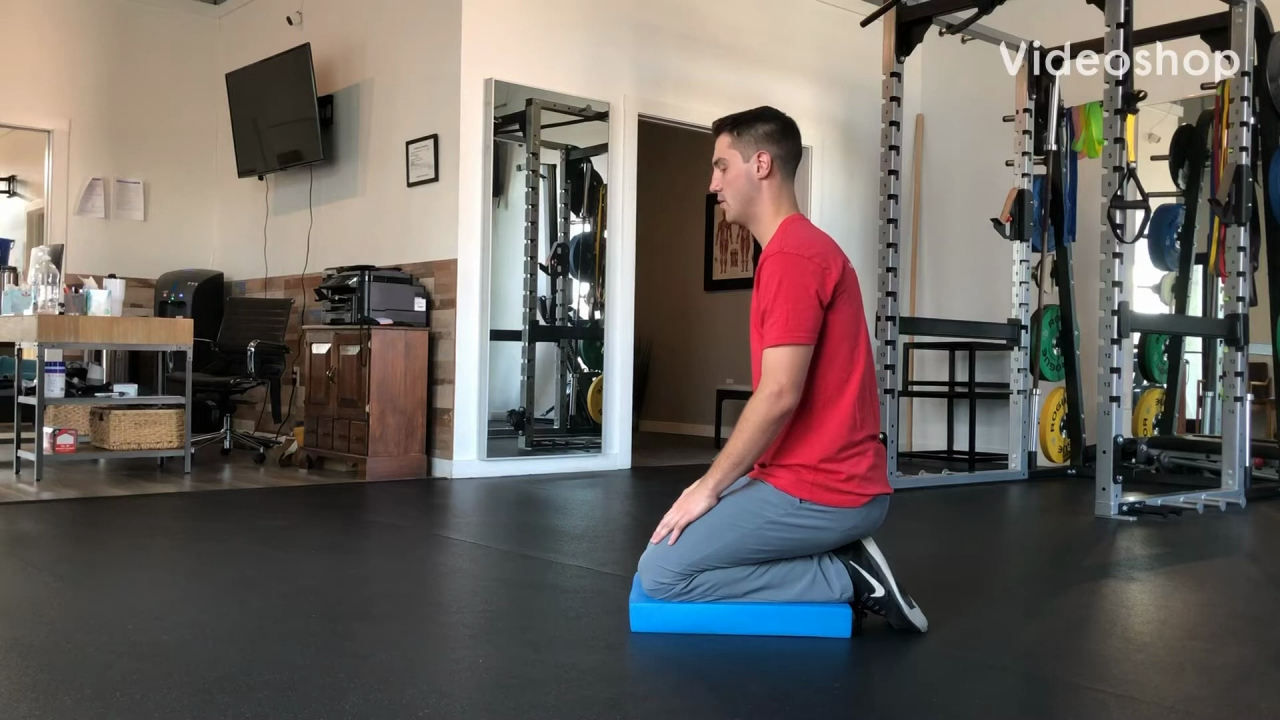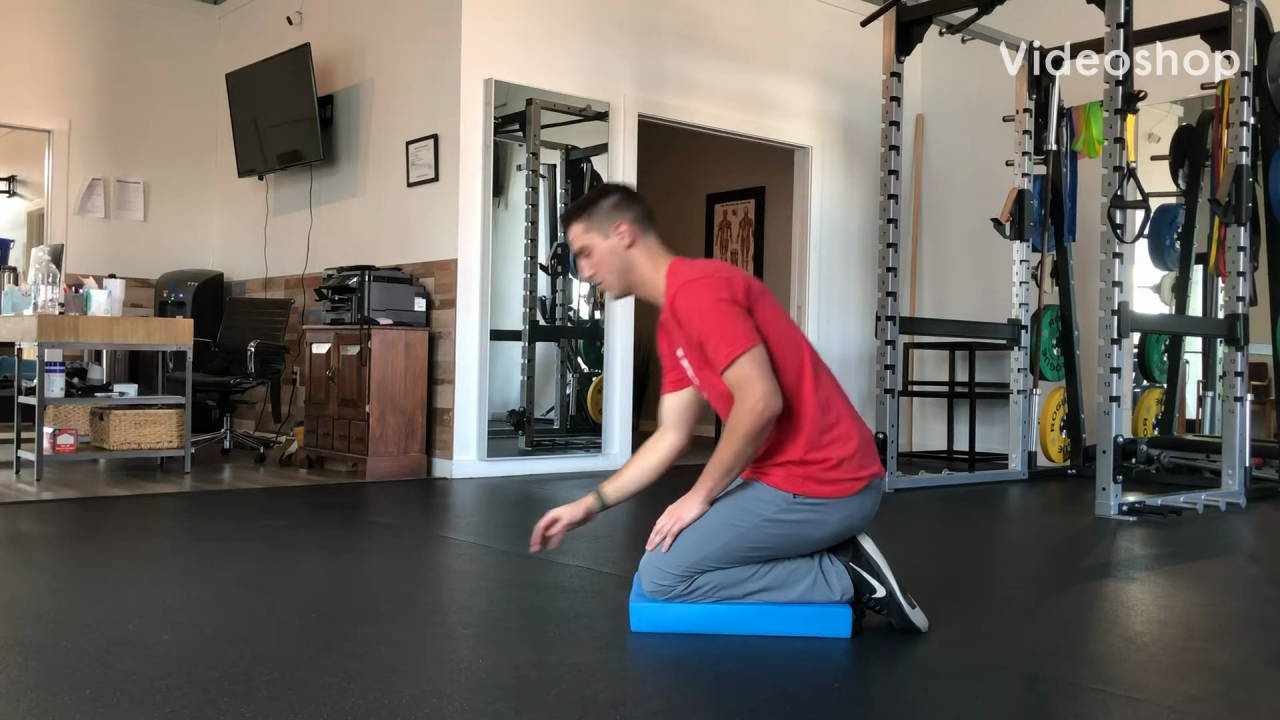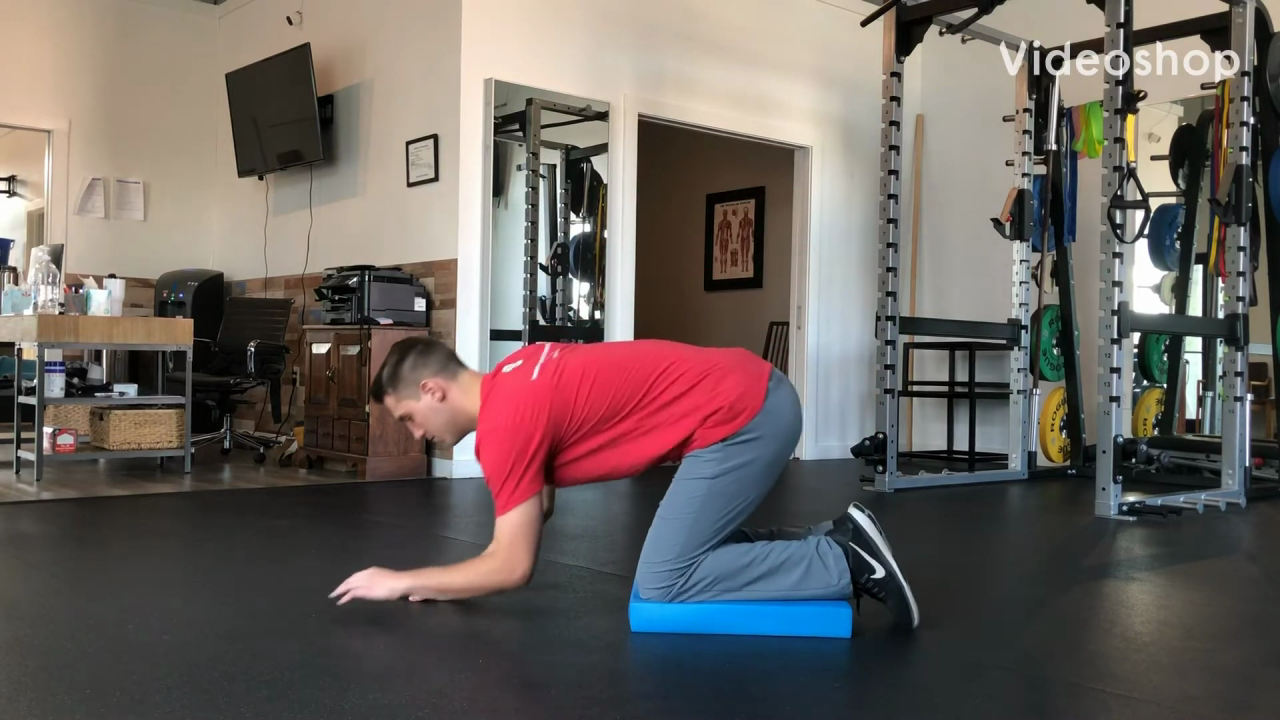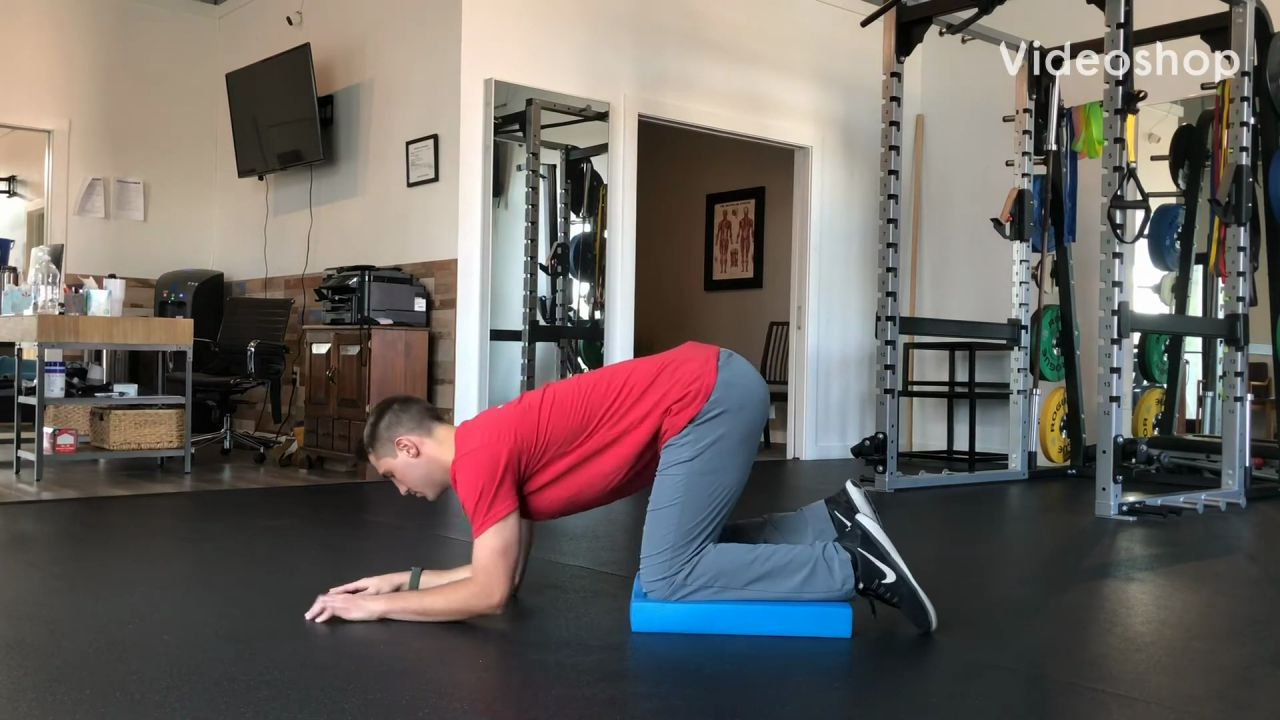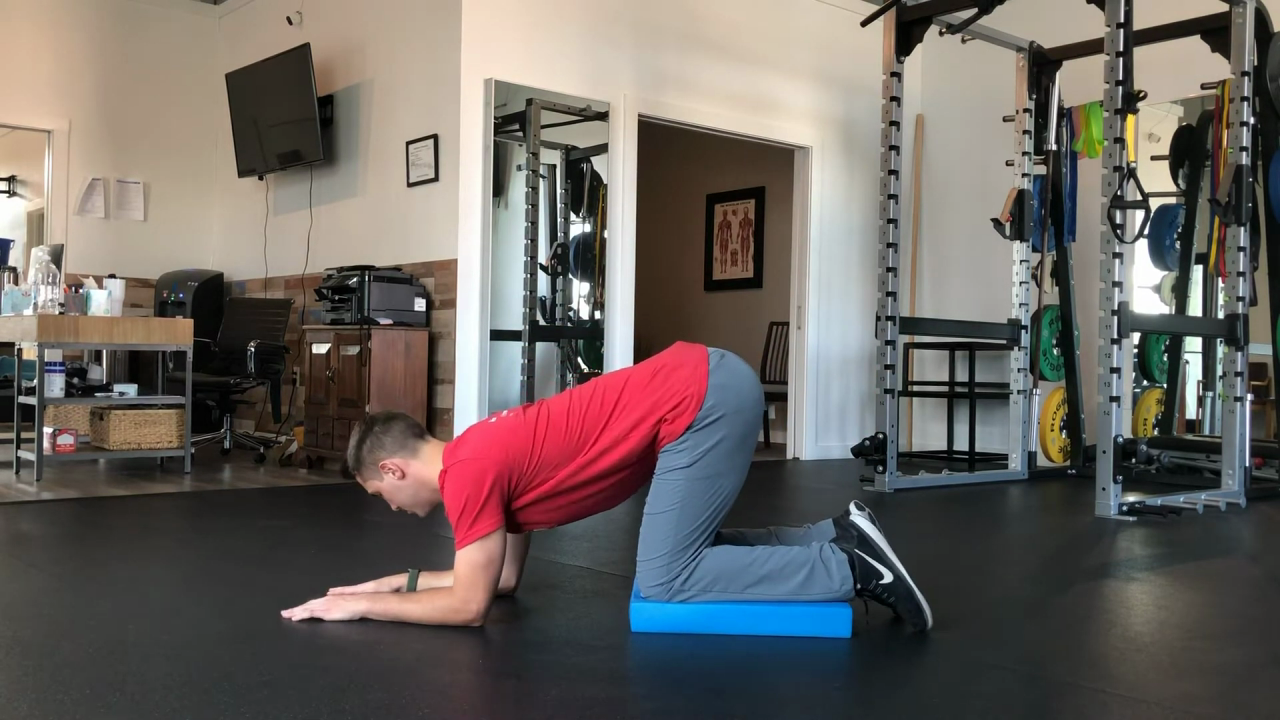
dt=1s
person 1, frame 1
left shoulder: (791, 257)
right shoulder: (802, 250)
left elbow: (779, 397)
left wrist: (709, 487)
right wrist: (715, 481)
left hip: (818, 490)
right hip: (827, 477)
left knee: (662, 572)
right knee: (679, 542)
left ankle: (843, 577)
right ankle: (838, 562)
person 1, frame 2
left shoulder: (697, 290)
right shoulder: (671, 323)
left elbow: (761, 404)
right elbow: (671, 436)
left wrist: (700, 498)
right wrist: (589, 504)
left hip: (820, 484)
right hip: (814, 474)
left knee: (663, 576)
right knee: (673, 550)
left ankle: (845, 580)
right ankle: (833, 558)
person 1, frame 3
left shoulder: (506, 422)
right shoulder: (514, 377)
left elbow: (513, 565)
right elbow: (531, 503)
left wrist: (405, 581)
right wrist: (449, 580)
left hip: (742, 417)
right hip: (756, 393)
left knee: (663, 584)
right knee: (687, 552)
left ankle: (846, 563)
right ankle: (834, 538)
person 1, frame 4
left shoulder: (478, 458)
right shoulder: (499, 448)
left elbow: (487, 595)
right elbow: (504, 573)
left wrist: (379, 603)
right wrist: (403, 579)
left hip: (709, 396)
right hip: (720, 386)
left knee: (668, 577)
right knee: (688, 550)
left ankle: (851, 565)
right ankle: (835, 519)
person 1, frame 5
left shoulder: (466, 474)
right shoulder: (488, 459)
left elbow: (468, 605)
right elbow: (501, 576)
left wrist: (365, 605)
right wrist: (398, 581)
left hip: (705, 398)
right hip: (713, 383)
left knee: (665, 582)
right knee: (686, 550)
left ankle: (850, 567)
right ankle: (840, 537)
